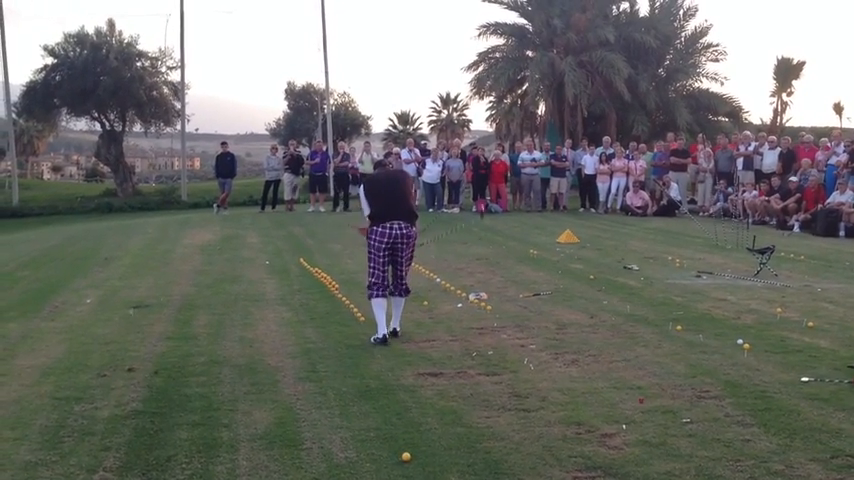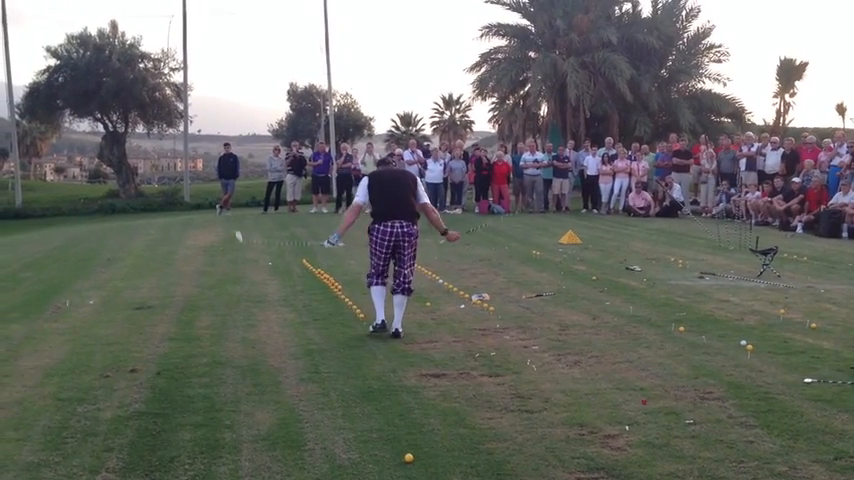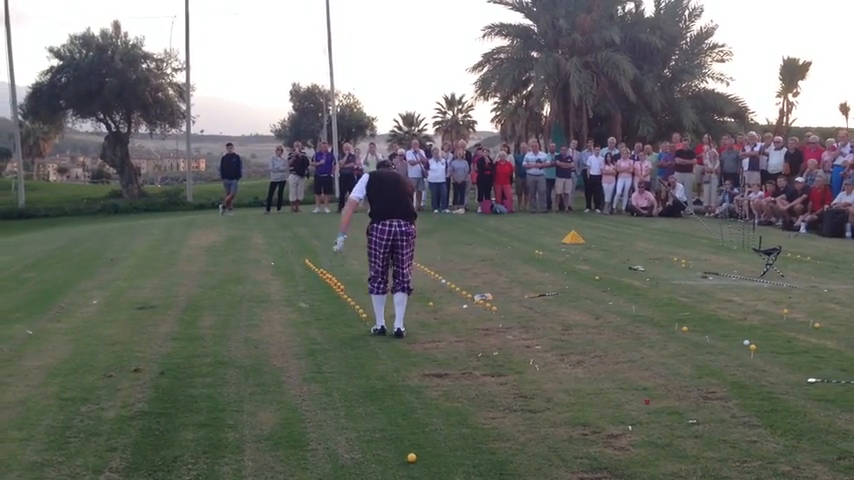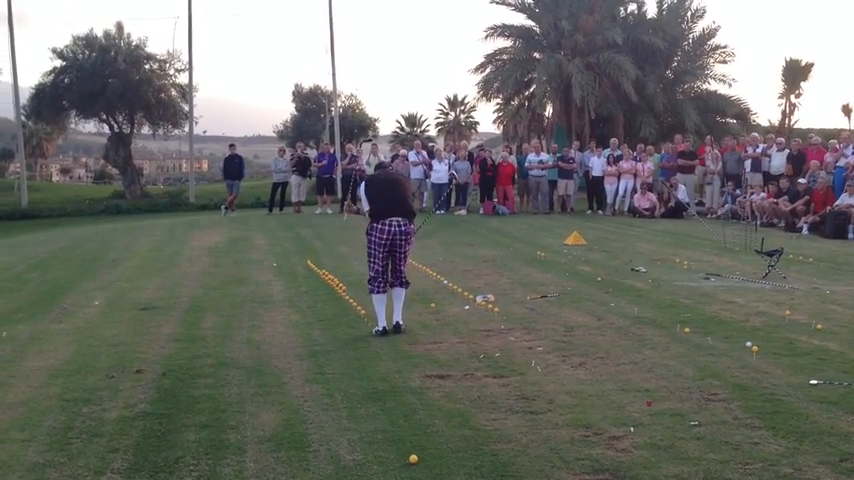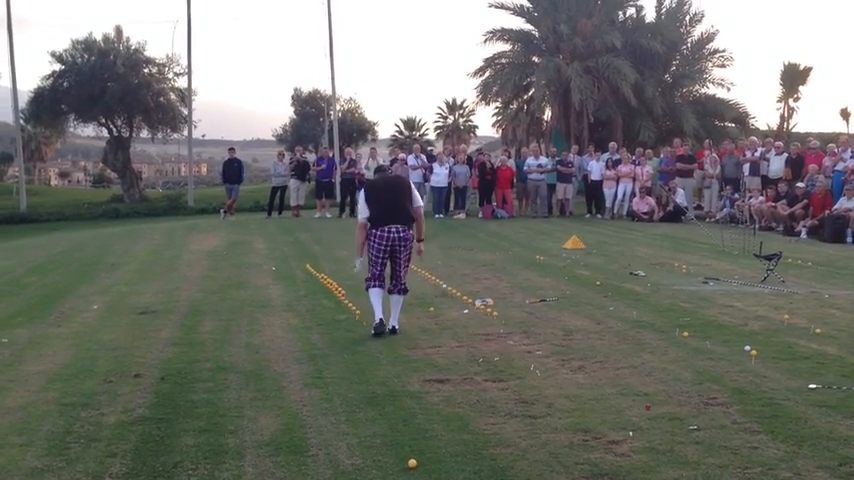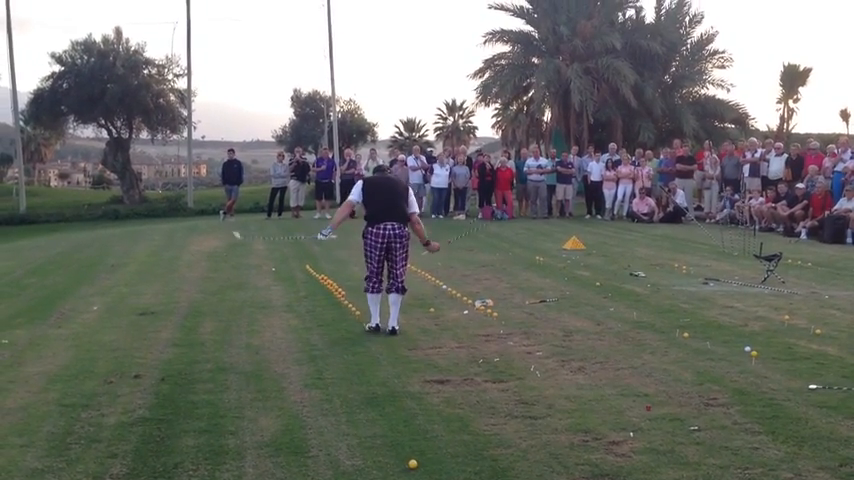
dt=0.3s
person 1, frame 1
left shoulder: (366, 184)
right shoulder: (405, 177)
left hip: (380, 230)
right hip: (406, 229)
left knee: (377, 283)
right knee: (400, 280)
left ankle: (381, 332)
right ankle: (395, 326)
person 1, frame 2
left shoulder: (370, 179)
right shoulder: (410, 177)
left elbow: (356, 207)
right elbow: (427, 208)
left wrist: (338, 235)
right wrist: (444, 232)
left hip: (382, 228)
right hip: (408, 228)
left knee: (377, 274)
right knee: (403, 278)
left ankle: (379, 319)
right ankle: (397, 326)
person 1, frame 3
left shoulder: (369, 178)
right shoulder: (406, 183)
left elbow: (351, 204)
left wrist: (341, 234)
left hip: (380, 227)
right hip: (406, 227)
left knee: (378, 276)
right knee: (402, 278)
left ankle: (379, 325)
right ankle: (399, 326)
person 1, frame 4
left shoulder: (367, 182)
right shoulder: (402, 180)
left elbow: (370, 211)
left hip: (380, 227)
right hip: (405, 226)
left knee: (377, 277)
right knee: (399, 274)
left ankle: (381, 325)
right ankle: (398, 320)
person 1, frame 5
left shoulder: (367, 188)
right shoulder: (405, 182)
left elbow: (362, 224)
right elbow: (419, 212)
left wrist: (359, 255)
right wrist: (420, 240)
left hip: (379, 232)
right hip: (404, 232)
left knee: (375, 278)
right knee: (399, 279)
left ankle: (379, 318)
right ankle: (394, 324)
person 1, frame 6
left shoulder: (364, 183)
right shoulder: (403, 186)
left elbow: (347, 206)
right elbow: (414, 219)
left wrist: (329, 229)
right wrist: (426, 243)
left hip: (374, 230)
right hip: (400, 230)
left knee: (374, 277)
right knee: (397, 278)
left ankle: (375, 322)
right ankle: (393, 324)
